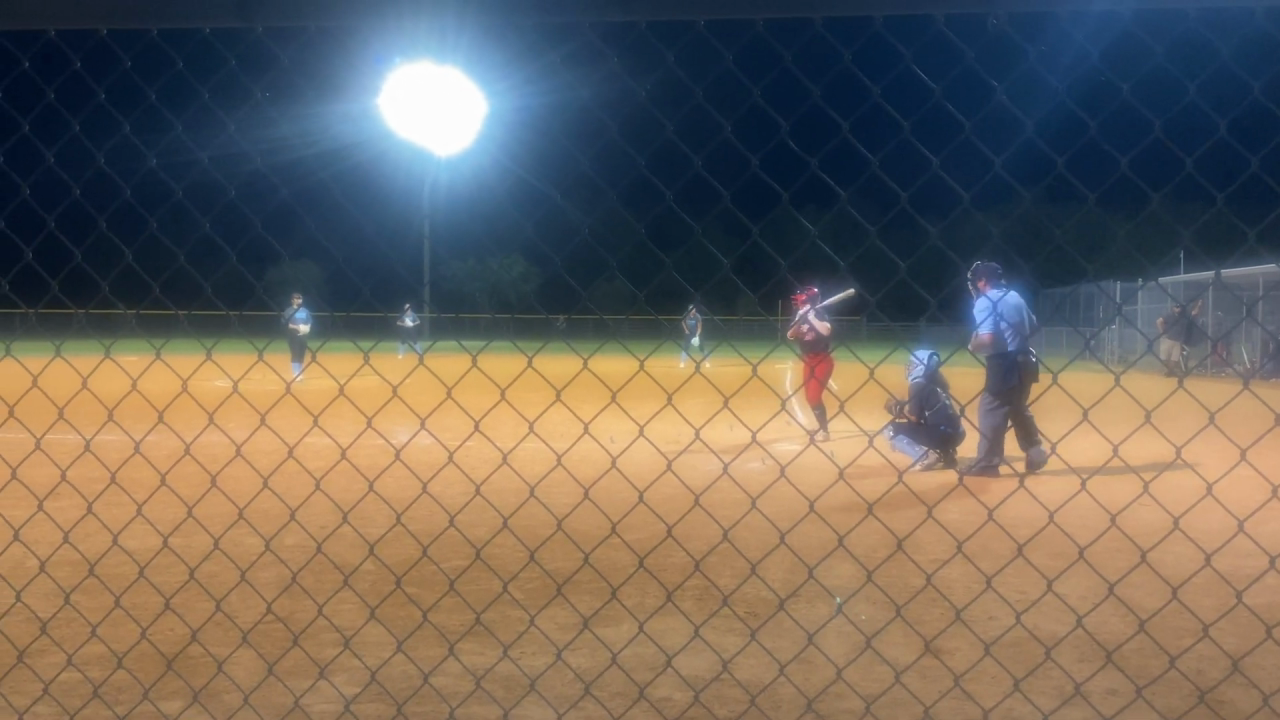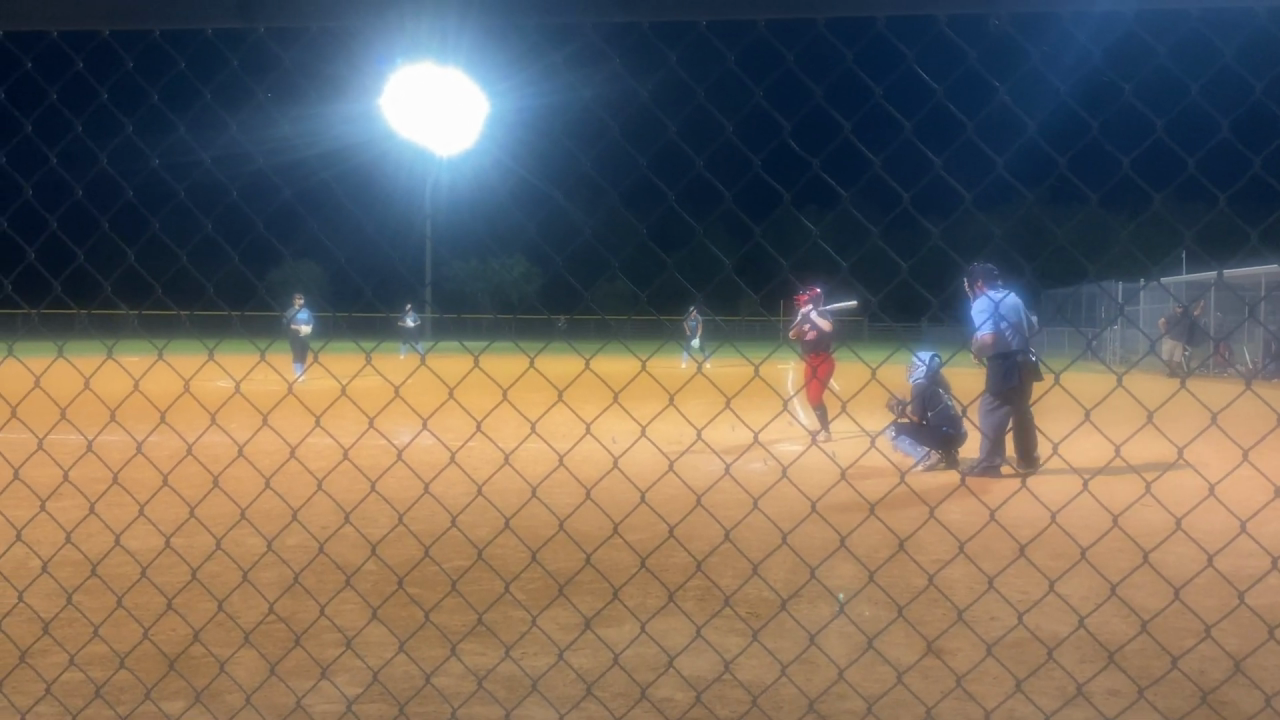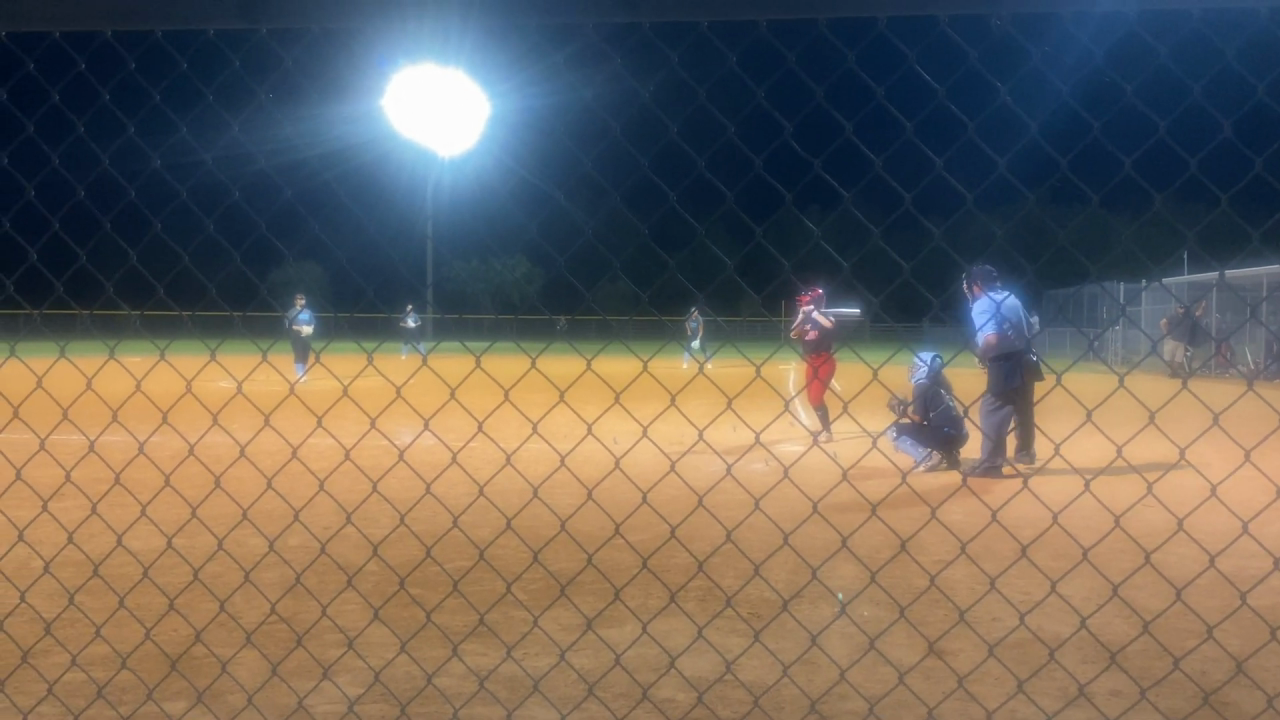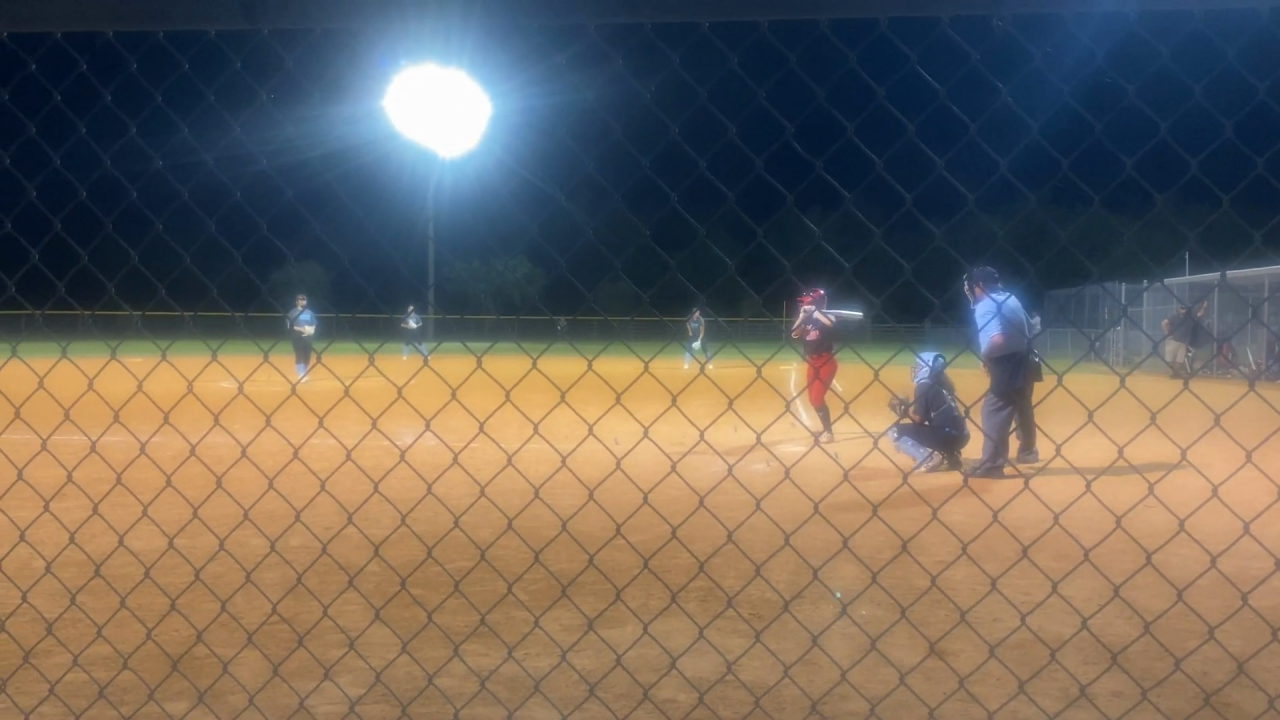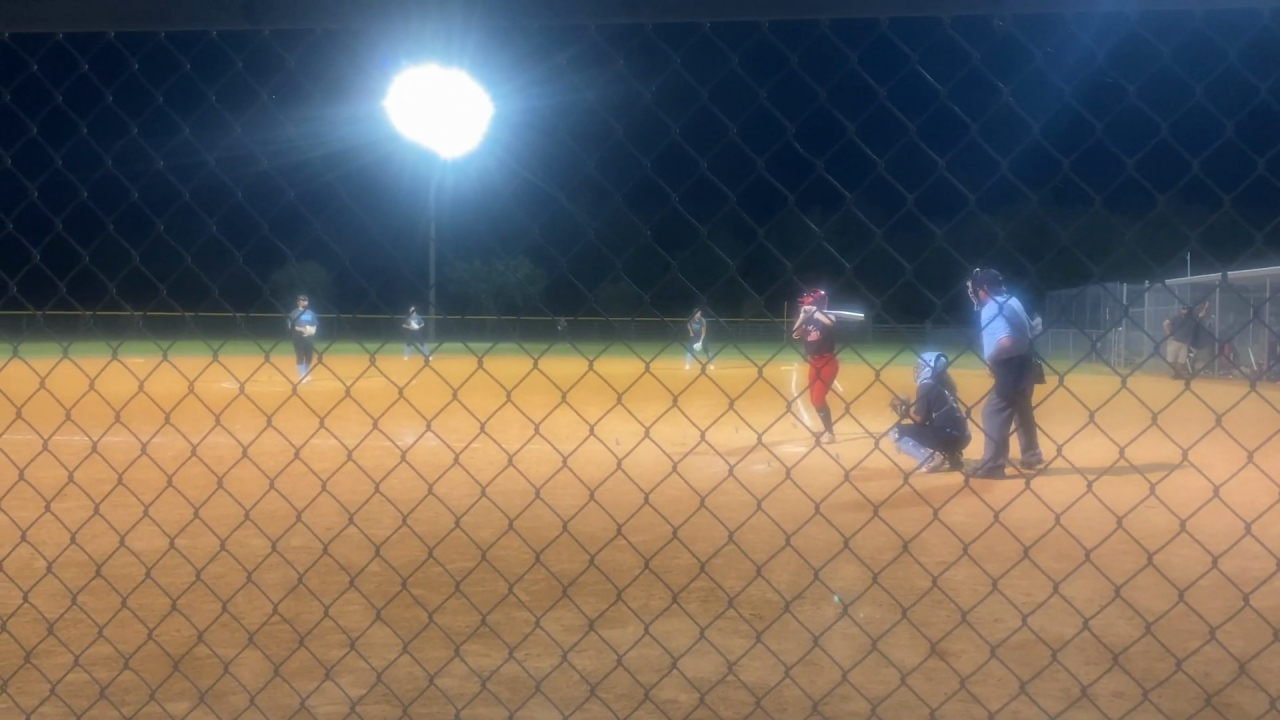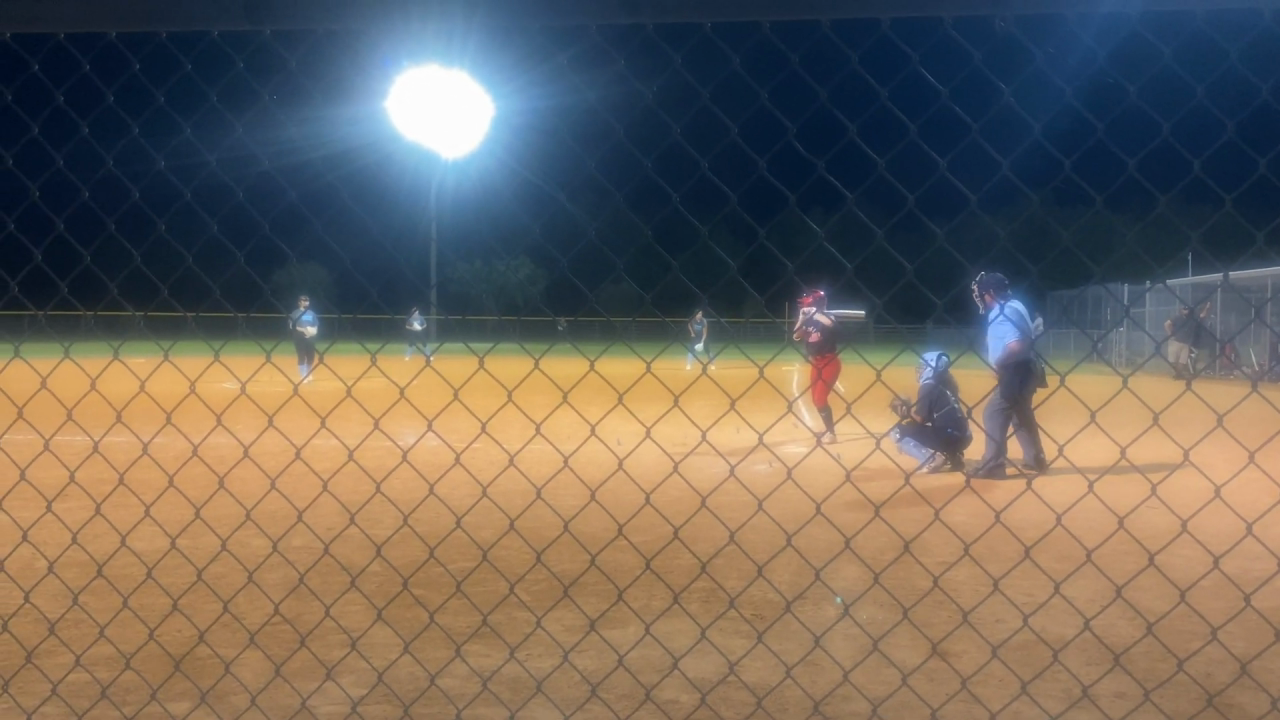
dt=0.1s
person 1, frame 1
left shoulder: (984, 302)
right shoulder: (1016, 297)
left elbow: (987, 339)
right elbow: (1034, 328)
left wrist: (974, 346)
left hip: (1003, 365)
right hip: (1025, 362)
left knee: (991, 412)
right knee: (1019, 411)
left ankle: (987, 463)
right ankle: (1036, 456)
person 1, frame 2
left shoulder: (982, 303)
right shoulder: (1014, 298)
left elbow: (988, 340)
right elbow: (1032, 329)
left wrist: (976, 351)
left hip: (1003, 365)
right hip: (1025, 361)
left knee: (991, 413)
right knee: (1021, 410)
left ankle: (989, 464)
right ankle: (1027, 458)
person 1, frame 3
left shoulder: (982, 305)
right shoulder: (1011, 298)
left elbow: (992, 340)
right elbow: (1029, 328)
left wrist: (980, 354)
left hip: (1005, 366)
right hip: (1025, 362)
left knee: (992, 413)
right knee: (1023, 409)
left ankle: (991, 464)
right ankle: (1025, 452)
person 1, frame 4
left shoulder: (985, 306)
right shoulder: (1012, 299)
left elbow: (997, 340)
right elbow: (1028, 329)
left wrist: (985, 357)
left hip: (1007, 367)
right hip: (1026, 363)
left knee: (994, 414)
right knee: (1023, 410)
left ankle: (992, 465)
right ankle: (1027, 451)
person 1, frame 5
left shoulder: (992, 309)
right shoulder: (1012, 302)
left elbow: (1006, 343)
right elbow: (1027, 333)
left wrist: (991, 360)
left hip: (1011, 369)
right hip: (1025, 366)
left knee: (994, 415)
right knee: (1022, 412)
left ankle: (992, 465)
right ankle: (1031, 455)
person 1, frame 6
left shoulder: (999, 313)
right shoulder: (1016, 306)
left elbow: (1015, 346)
left wrist: (998, 364)
left hip: (1015, 372)
right hip: (1027, 370)
left knee: (994, 415)
right knee: (1022, 415)
left ankle: (993, 465)
right ankle: (1035, 460)
